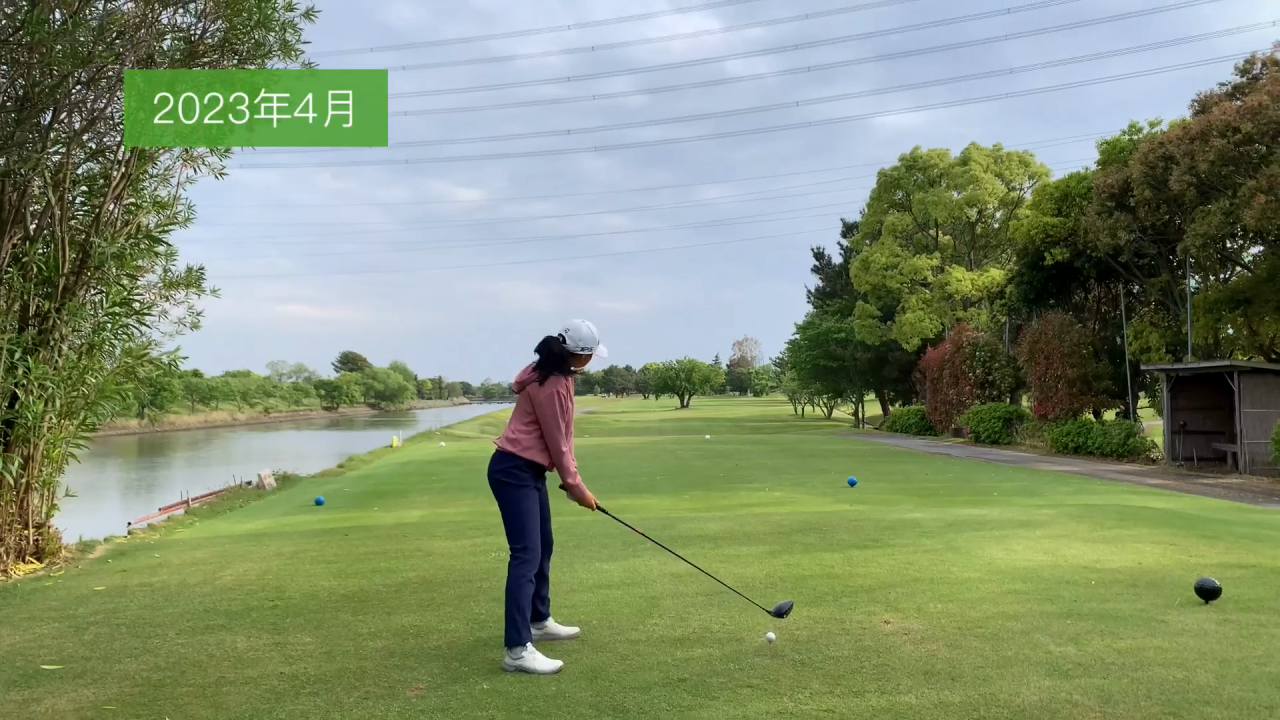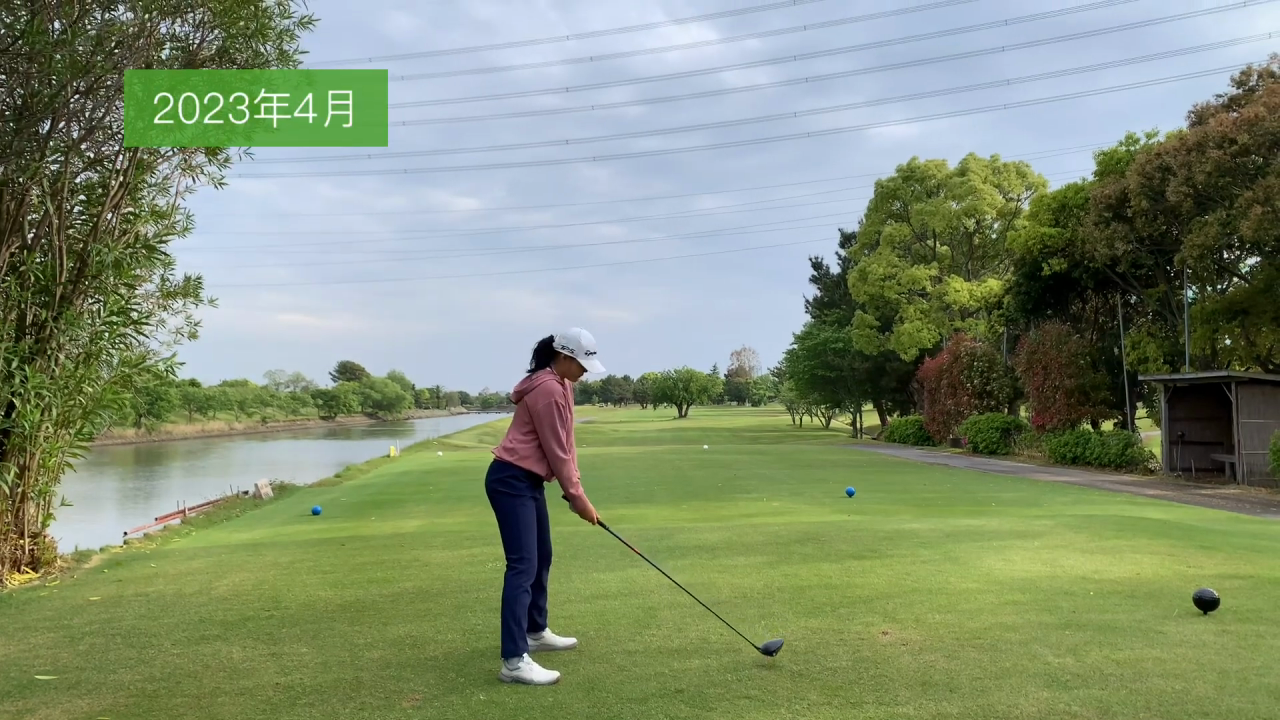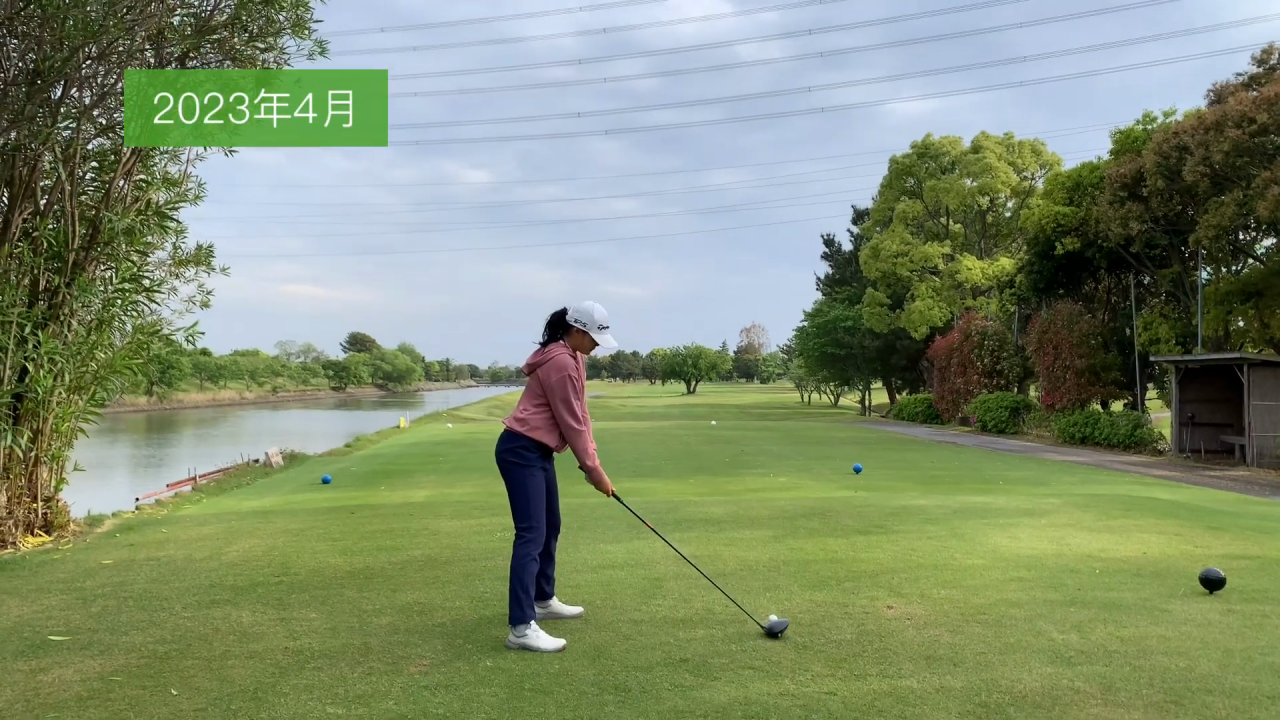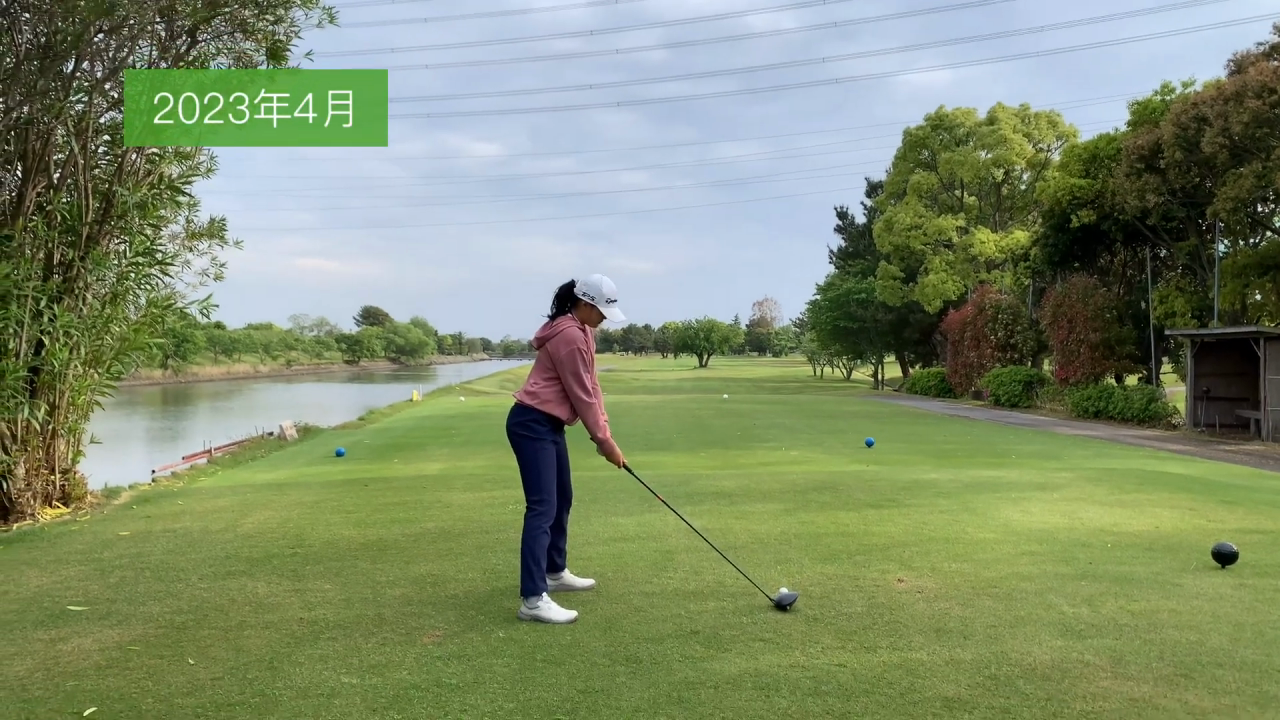
dt=0.7s
person 1, frame 1
left shoulder: (559, 375)
right shoulder: (551, 385)
left elbow: (563, 435)
right elbow: (556, 441)
left wrist: (574, 478)
right wrist: (577, 486)
left hip: (530, 470)
right hip: (514, 470)
left knee: (543, 547)
right knee: (526, 554)
left ankle: (539, 621)
right ankle: (518, 650)
person 1, frame 2
left shoulder: (560, 385)
right shoulder: (548, 391)
left elbow: (566, 444)
right elbow: (556, 452)
left wrist: (576, 488)
right wrist: (578, 498)
left hip: (528, 480)
right hip: (511, 480)
left knee: (541, 557)
right knee: (523, 565)
left ankle: (536, 632)
right ankle: (514, 661)
person 1, frame 3
left shoulder: (571, 357)
right shoulder: (560, 364)
left elbow: (580, 414)
right elbow: (571, 423)
left wrist: (592, 459)
right wrist: (594, 470)
left hip: (538, 451)
right hip: (521, 450)
left knee: (550, 527)
right knee: (531, 534)
left ankle: (543, 601)
right ankle: (521, 628)
person 1, frame 4
left shoulder: (581, 330)
right shoulder: (569, 337)
left elbow: (591, 385)
right elbow: (581, 396)
left wrist: (605, 430)
right wrist: (605, 441)
left hip: (549, 424)
right hip: (532, 424)
left knee: (562, 500)
right knee: (543, 507)
left ankle: (555, 572)
right ankle: (533, 599)
